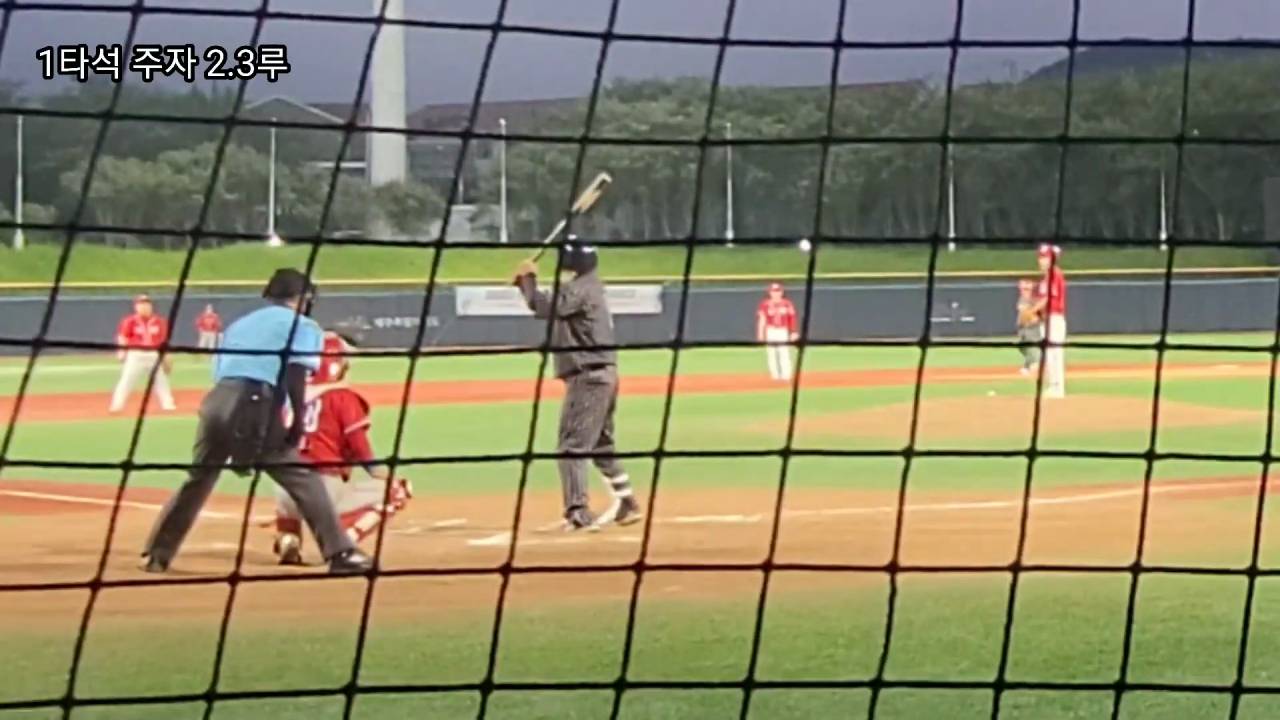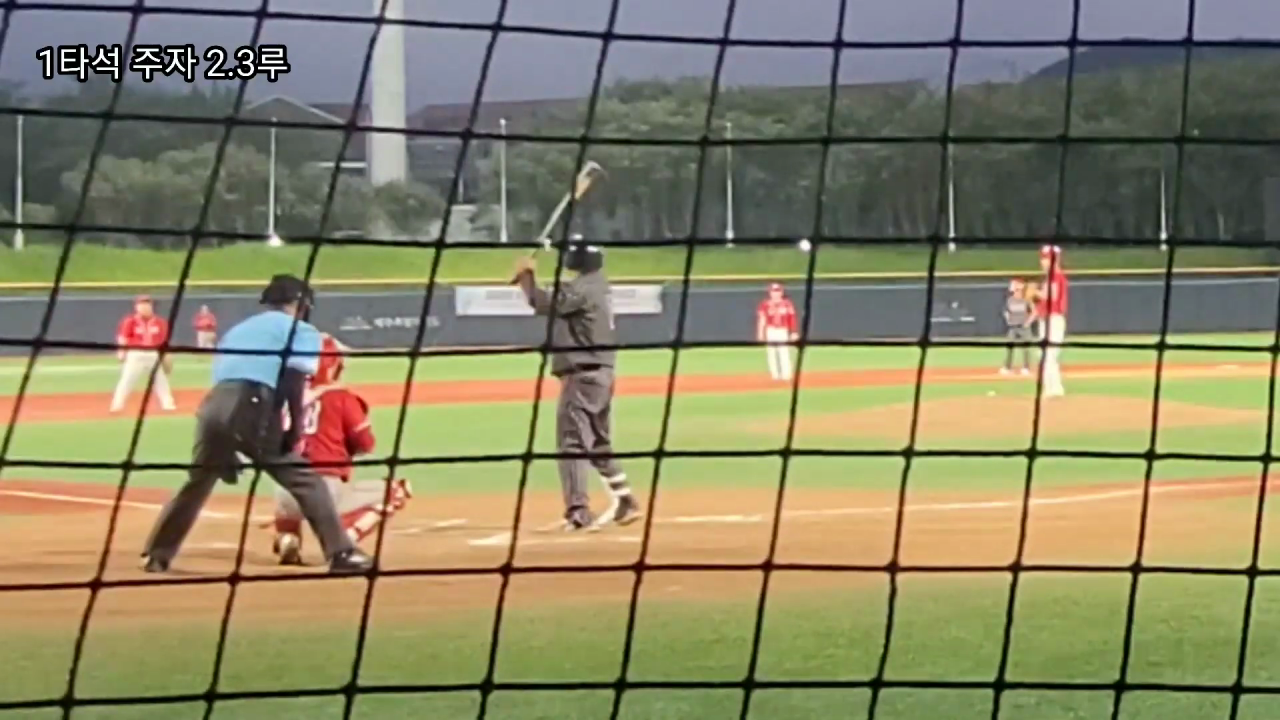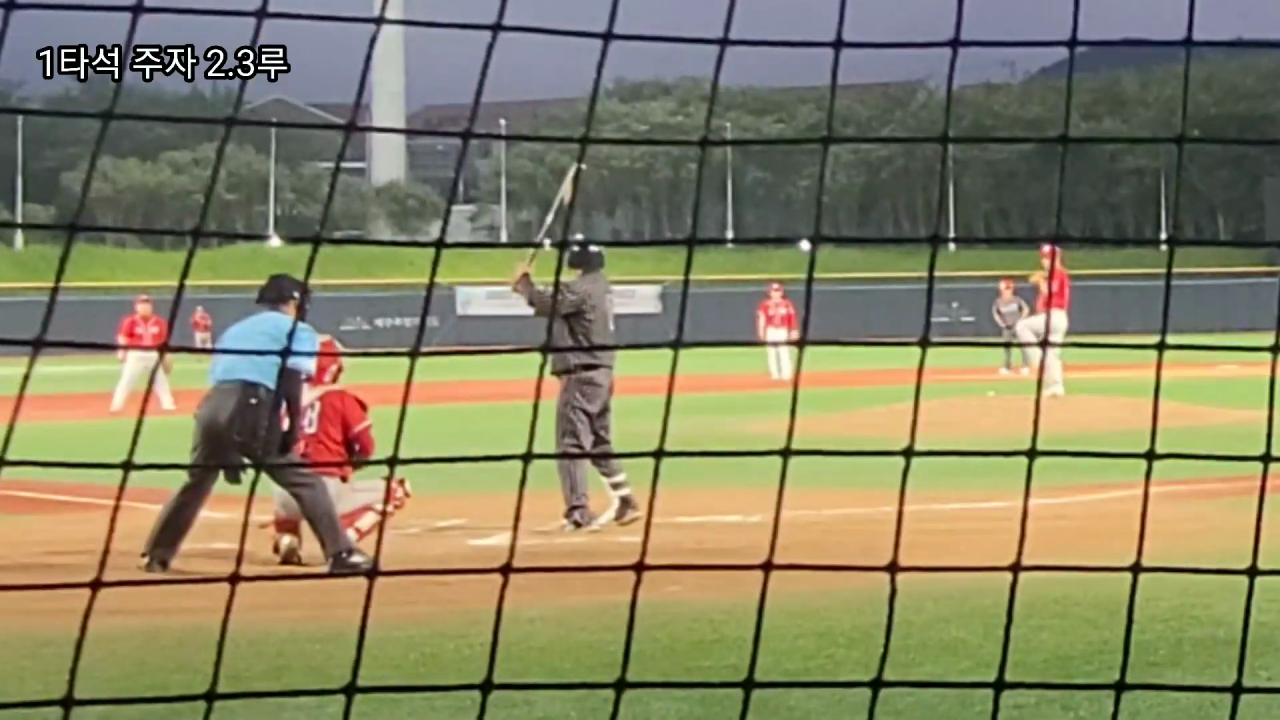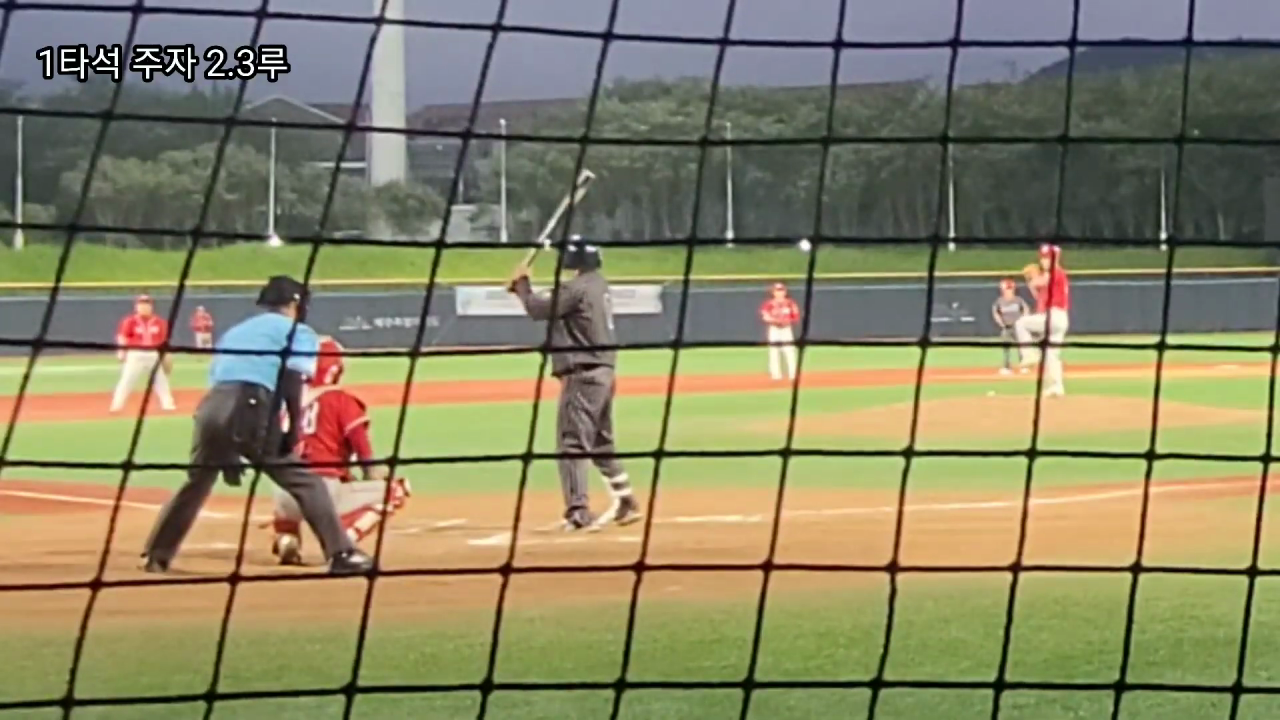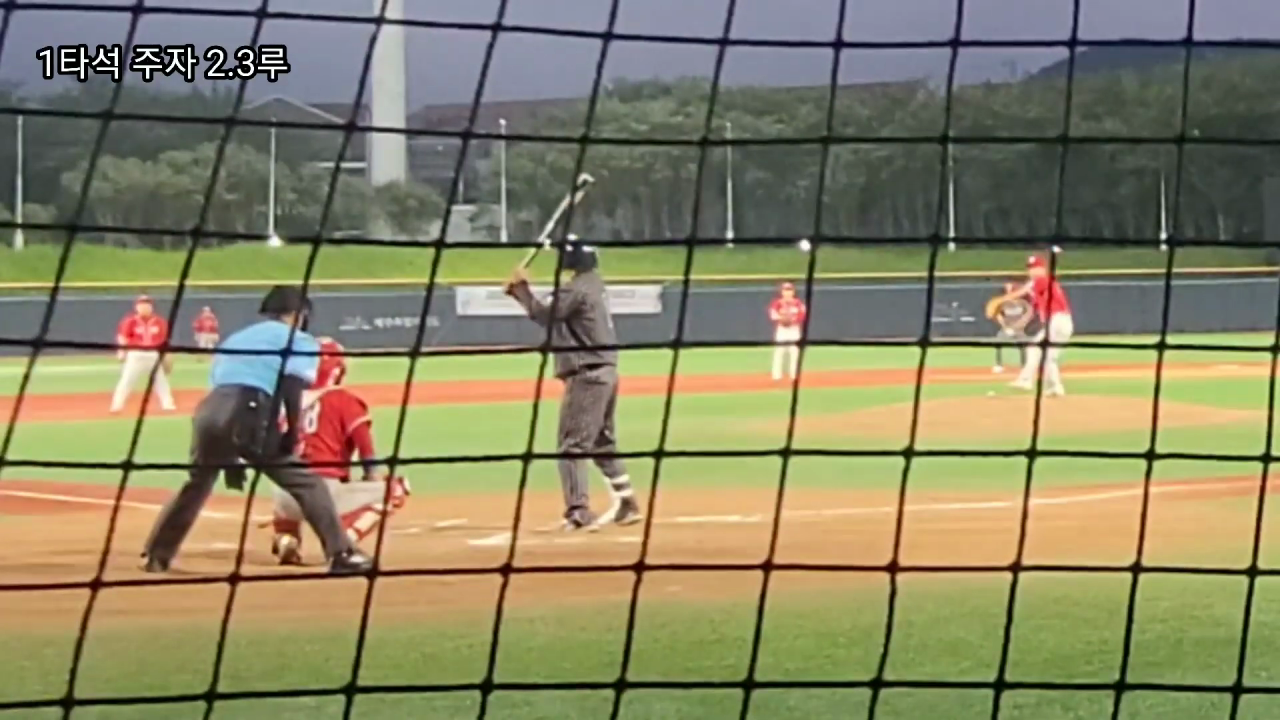
dt=0.4s
person 1, frame 1
left shoulder: (239, 324)
right shoulder: (302, 324)
right elbow: (296, 369)
left wrist: (234, 447)
right wrist: (299, 418)
left hip: (216, 402)
right hip: (255, 404)
left knee: (197, 481)
right knee: (303, 481)
left ankle: (156, 554)
right ankle: (340, 553)
person 1, frame 2
left shoulder: (237, 329)
right shoulder: (301, 330)
right elbow: (294, 375)
left wrist: (227, 452)
right wrist: (296, 424)
left hip: (215, 405)
right hip: (254, 407)
left knee: (198, 482)
right knee: (306, 480)
left ankle: (156, 555)
right ankle: (341, 553)
person 1, frame 3
left shoulder: (233, 330)
right shoulder: (296, 329)
right elbow: (290, 376)
left wrist: (228, 451)
right wrist: (294, 424)
left hip: (212, 407)
right hip: (251, 408)
left knee: (197, 483)
right knee: (305, 481)
left ankle: (156, 555)
right ankle: (341, 554)
person 1, frame 4
left shoulder: (233, 331)
right shoulder: (296, 331)
right elbow: (291, 377)
left wrist: (228, 454)
right wrist: (295, 426)
left hip: (211, 408)
right hip: (251, 409)
left knee: (196, 483)
right knee: (305, 481)
left ankle: (155, 555)
right ankle: (341, 554)
person 1, frame 5
left shoulder: (234, 338)
right shoulder: (298, 339)
right elbow: (292, 383)
left wrist: (230, 458)
right wrist: (293, 429)
left hip: (210, 411)
right hip: (249, 412)
left knee: (196, 485)
right knee: (306, 482)
left ankle: (155, 554)
right ankle: (341, 553)
person 2, frame 1
left shoulder: (578, 289)
right shoulder: (588, 285)
left elbow: (543, 307)
right elbow: (554, 309)
left wrist: (528, 278)
right wrist: (525, 284)
left hip: (588, 377)
right hip: (603, 375)
left knee: (572, 445)
right knee: (602, 445)
left ankle: (579, 513)
right ankle: (626, 505)
person 2, frame 2
left shoulder: (581, 288)
right shoulder: (596, 283)
left elbow: (543, 304)
right elbow: (555, 304)
left wrist: (528, 274)
right wrist: (526, 282)
left hip: (582, 376)
right hip: (600, 373)
left knee: (572, 445)
right knee: (598, 443)
left ankle: (579, 513)
right ankle: (625, 502)
person 2, frame 3
left shoulder: (581, 288)
right shoulder: (598, 284)
left elbow: (541, 303)
right elbow: (555, 304)
left wrist: (524, 278)
right wrist: (526, 288)
left hip: (582, 376)
right hip: (601, 373)
left knee: (571, 444)
right knee: (599, 443)
left ankle: (579, 513)
right ankle: (625, 503)
person 2, frame 4
left shoulder: (577, 287)
right shoulder: (597, 284)
left elbow: (538, 310)
right elbow: (554, 306)
left wrist: (523, 281)
right wrist: (521, 290)
left hip: (583, 375)
right hip: (602, 373)
left knee: (571, 444)
right knee: (602, 443)
left ankle: (579, 513)
right ankle: (626, 503)
person 2, frame 5
left shoulder: (578, 288)
right shoulder: (590, 284)
left elbow: (543, 315)
right elbow: (551, 312)
left wrist: (522, 286)
right wrist: (519, 293)
left hip: (587, 376)
right hip: (603, 374)
left knee: (572, 446)
right knee: (603, 443)
left ankle: (579, 514)
right ankle: (626, 505)
person 3, frame 1
right shoulder: (342, 396)
right elbow: (359, 445)
right wrist: (378, 474)
left hip: (287, 493)
right hip: (325, 489)
right knee: (397, 491)
left ankle: (288, 539)
person 3, frame 2
right shoulder: (341, 398)
right elbow: (365, 444)
right wrist: (345, 450)
left hip: (287, 494)
right hip: (325, 491)
right knee: (396, 491)
left ankle: (287, 540)
person 3, frame 3
right shoulder: (341, 398)
right elbow: (366, 446)
right wrist: (354, 460)
left hip: (286, 494)
right hip: (324, 490)
right knee: (396, 491)
left ankle: (286, 540)
person 3, frame 4
right shoulder: (339, 398)
right elbow: (360, 440)
right wrist: (370, 472)
left hip: (285, 496)
right knee: (396, 490)
left ankle: (286, 540)
person 3, frame 5
right shoulder: (341, 398)
right elbow: (362, 437)
right wrist: (372, 474)
left hip: (286, 495)
right hip: (324, 491)
right knee: (395, 489)
left ankle: (286, 540)
